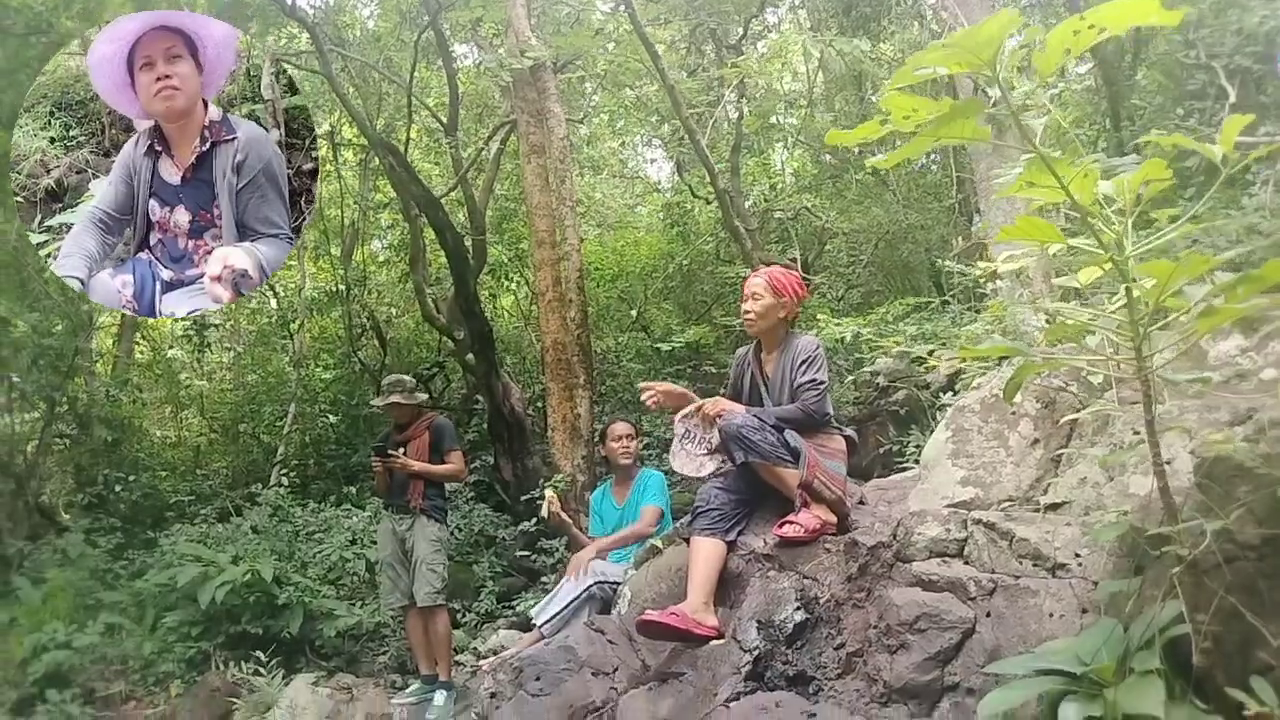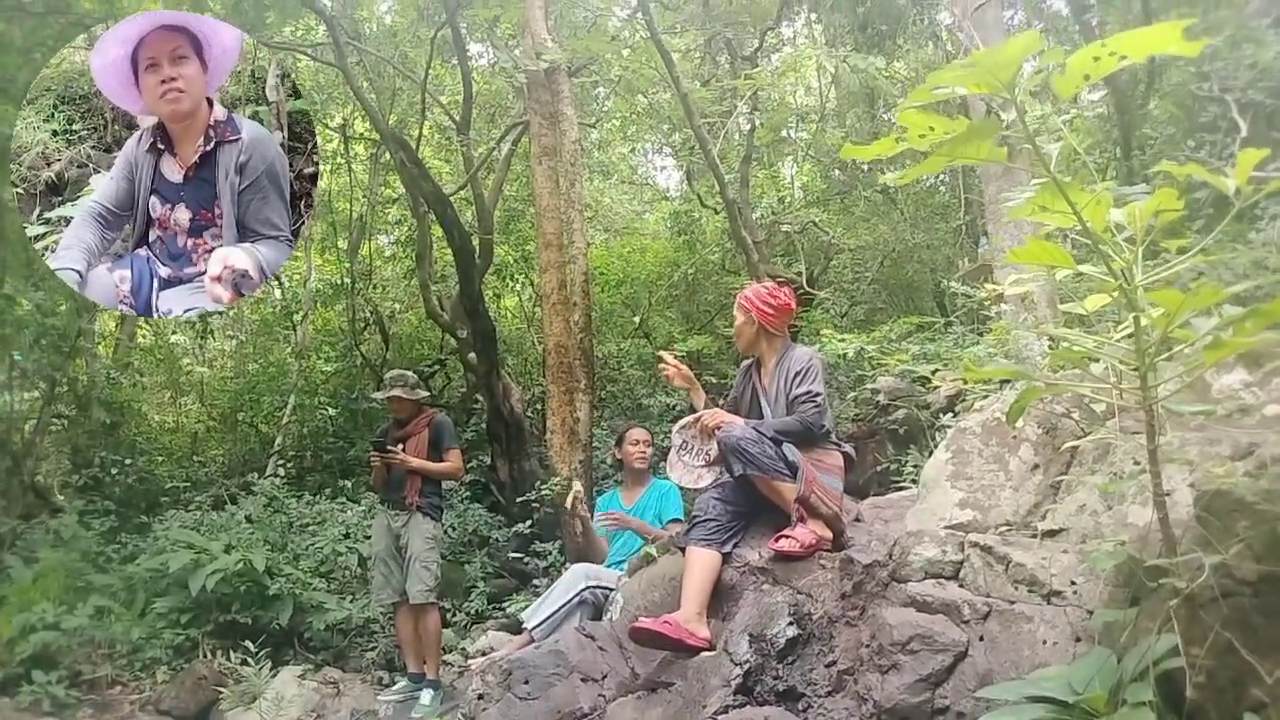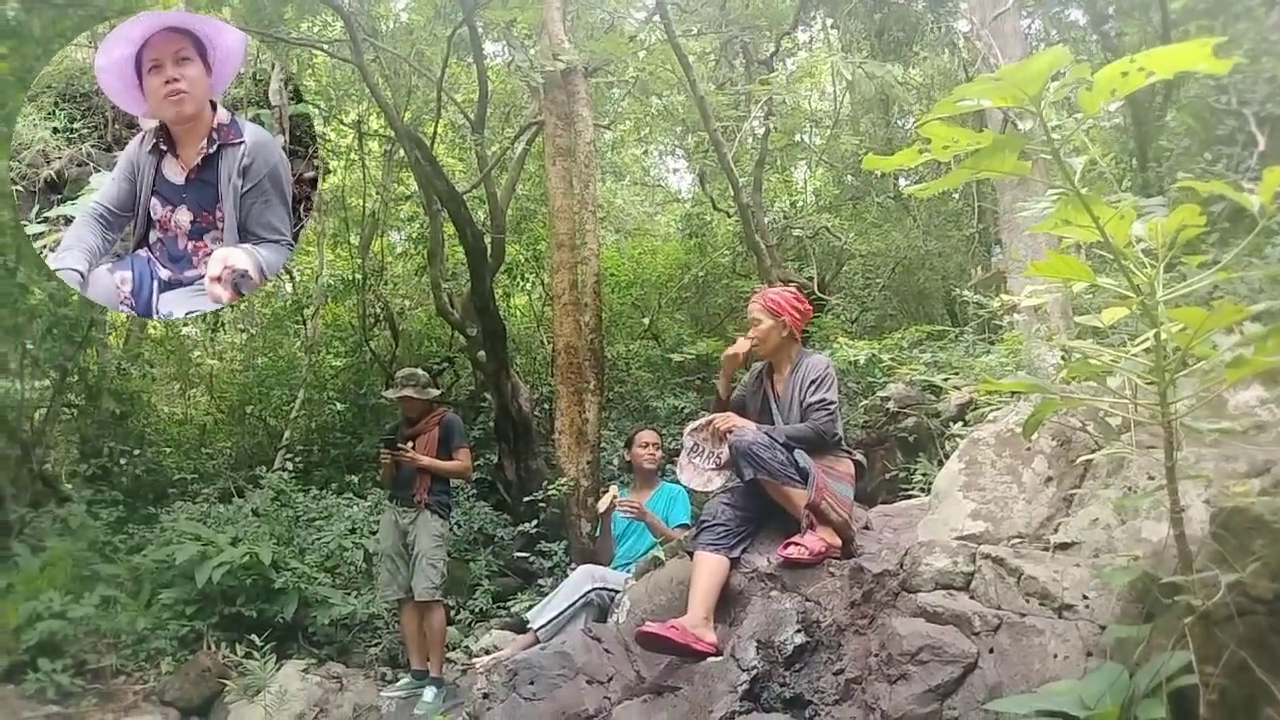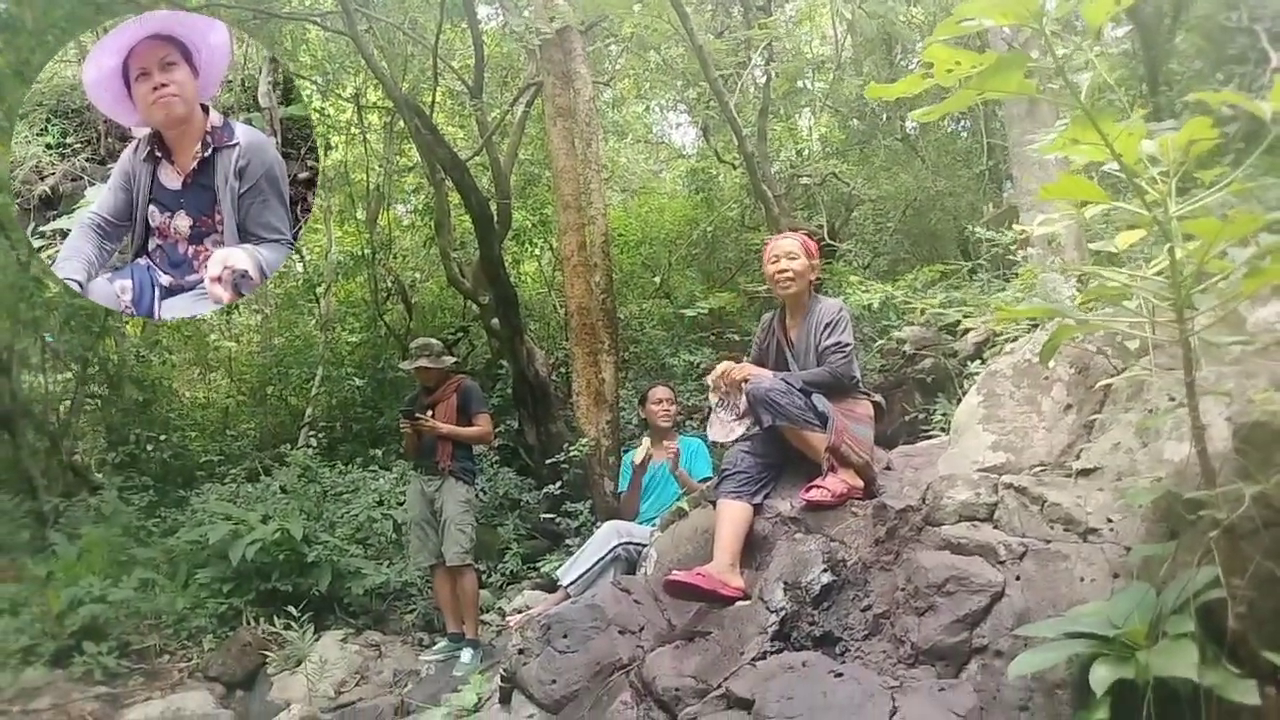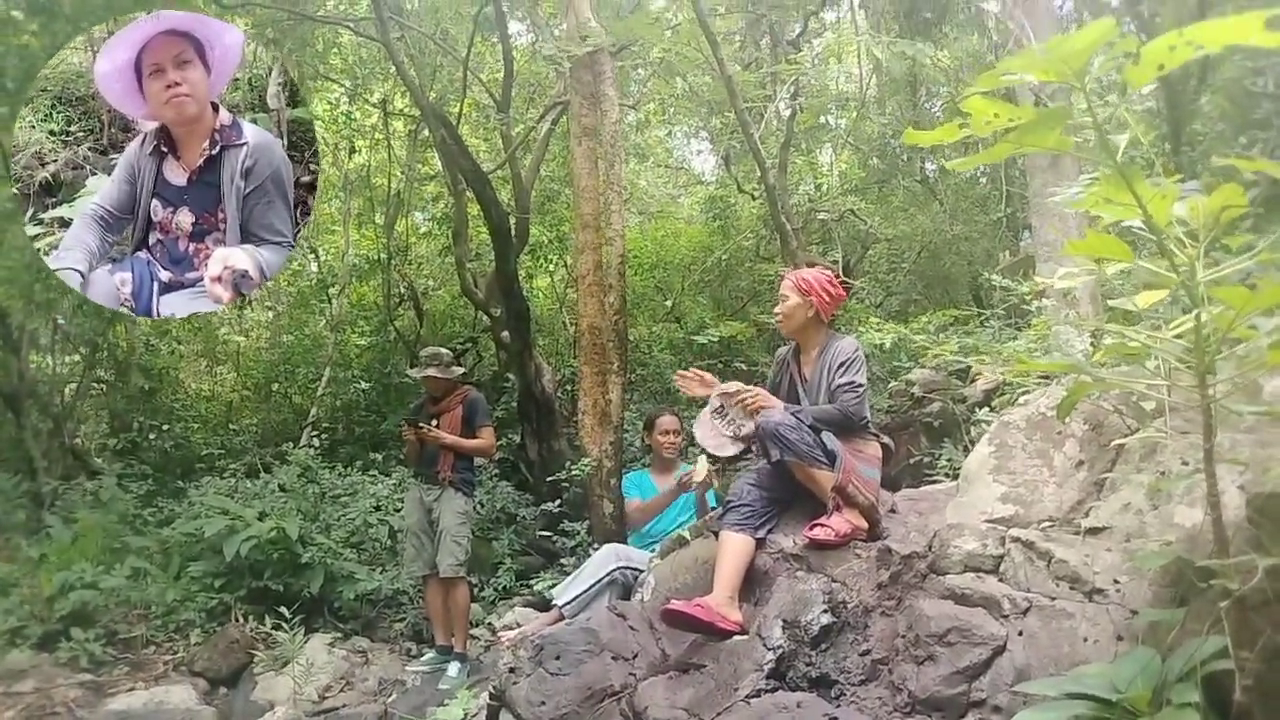
dt=1s
person 1, frame 1
left shoulder: (806, 348)
right shoulder: (744, 358)
left elbow: (812, 410)
right elbow: (724, 414)
left wrist: (743, 412)
right wrist: (685, 399)
left hip: (815, 455)
right hip: (767, 464)
left knee: (739, 427)
right knee: (714, 496)
left ankle: (817, 507)
right ankle: (699, 610)
person 1, frame 2
left shoulder: (803, 360)
right shoulder: (748, 372)
left elbow: (810, 423)
right elbow: (722, 423)
left wrist: (742, 424)
right wrist: (693, 388)
left hip: (812, 468)
right hip: (765, 478)
left knee: (736, 438)
right knee: (711, 506)
left ankle: (813, 522)
right ankle: (691, 619)
person 1, frame 3
left shoulder: (817, 367)
right shoulder: (758, 375)
left elbow: (823, 430)
right elbow: (725, 418)
left wrist: (755, 429)
right wrist: (726, 375)
left hip: (822, 475)
right hip: (772, 482)
left knee: (747, 442)
right knee: (719, 511)
left ankle: (823, 529)
right ankle: (698, 624)
person 1, frame 4
left shoulder: (831, 311)
right shoulder: (769, 324)
left elbow: (839, 373)
right elbow: (754, 374)
left wrist: (769, 377)
right wrist: (732, 372)
left hip: (840, 417)
right hip: (792, 427)
left knee: (765, 390)
right knee: (740, 460)
left ankle: (844, 472)
right ankle: (725, 570)
person 1, frame 5
left shoulder: (845, 350)
right shoulder: (784, 358)
left elbow: (849, 413)
right elbow: (764, 411)
left wrist: (782, 408)
left hip: (849, 457)
right hip: (800, 464)
left knee: (775, 424)
right knee: (746, 491)
left ankle: (848, 511)
right ankle: (724, 602)
person 2, frame 1
left shoulder: (438, 426)
right shoulder: (386, 438)
left elbow: (459, 470)
left wrist: (413, 466)
right wrist: (380, 474)
left hip: (425, 518)
right hip: (391, 520)
left knee: (431, 600)
right knee: (407, 602)
left ankle: (445, 684)
right ankle: (426, 678)
person 2, frame 2
left shoulder: (438, 423)
right shoulder: (385, 432)
left elbow: (456, 469)
left wrist: (411, 462)
right wrist: (378, 468)
left hip: (421, 515)
right hip: (386, 515)
left knee: (423, 597)
right knee: (398, 599)
left ankle: (433, 683)
right ankle: (414, 677)
person 2, frame 3
left shoulder: (448, 422)
right shoulder: (395, 429)
left elbow: (465, 468)
left wrist: (422, 460)
right wrist: (387, 466)
left hip: (428, 513)
right hip: (394, 512)
left knee: (428, 594)
right knee: (403, 595)
left ankle: (436, 680)
right ankle: (417, 673)
person 2, frame 4
left shoulder: (465, 389)
right shoulder: (413, 401)
left elbow: (486, 433)
left wrist: (442, 428)
right wrist: (409, 436)
left hip: (454, 479)
right hip: (421, 481)
left knee: (459, 560)
right knee: (434, 561)
left ankle: (472, 642)
right ankle: (454, 636)
person 2, frame 5
left shoulder: (471, 401)
right shoulder: (419, 407)
left elbow: (488, 446)
left wrist: (444, 439)
right wrist: (411, 442)
left hip: (453, 490)
right hip: (419, 490)
left knee: (452, 571)
right knee: (428, 572)
left ankle: (460, 655)
right ankle: (442, 648)
person 3, frame 1
left shoulder: (248, 144)
right shoulder: (138, 150)
left elbow: (277, 242)
right elbow: (99, 223)
left wrist: (247, 261)
right wrist: (65, 282)
left hip: (212, 290)
right hip: (148, 278)
person 3, frame 2
left shoulder: (252, 145)
right shoulder: (140, 147)
left elbow: (277, 243)
right elbow: (98, 218)
left wrist: (248, 260)
right wrist: (62, 275)
left hip: (211, 287)
right hip: (145, 275)
person 3, frame 3
left shoulder: (254, 148)
right shoulder: (143, 148)
left elbow: (278, 247)
right elbow: (100, 218)
left wrist: (248, 262)
right wrist: (63, 275)
left hip: (212, 290)
right hip: (146, 276)
person 3, frame 4
left shoulder: (249, 150)
right shoulder: (138, 157)
left elbow: (278, 248)
right elbow: (97, 228)
left wrist: (247, 262)
right wrist: (64, 284)
left hip: (213, 294)
right hip: (147, 283)
person 3, frame 5
left shoulder: (257, 151)
right shoulder: (143, 151)
left elbow: (279, 250)
right elbow: (100, 220)
left wrist: (249, 264)
right wrist: (64, 275)
left hip: (212, 292)
right hip: (146, 278)
person 4, frame 1
left shoulder: (652, 480)
right shoulder: (599, 497)
left elbow: (646, 527)
right elbow: (600, 553)
left wrist: (598, 546)
right wrist: (570, 529)
right hip: (612, 577)
left knee: (587, 574)
left ankle: (527, 644)
person 4, frame 2
left shoulder: (666, 490)
right shoulder: (606, 500)
right elbow: (601, 558)
left wrist: (633, 524)
right wrist: (585, 522)
right hip: (607, 583)
left knee: (582, 573)
right knee: (582, 599)
left ankle: (517, 646)
person 4, frame 3
left shoulder: (674, 494)
right shoulder: (618, 499)
right elbow: (604, 560)
left wrist: (648, 518)
right wrist: (606, 521)
right hip: (612, 585)
left knee: (588, 575)
right knee: (587, 598)
left ankle: (522, 645)
person 4, frame 4
left shoulder: (694, 447)
right shoulder: (632, 458)
right elbow: (627, 515)
left wrist: (678, 470)
right wrist: (637, 475)
right hip: (636, 541)
left knee: (614, 530)
right knee: (615, 555)
left ankle: (555, 601)
person 4, frame 5
left shoulder: (694, 474)
right shoulder: (634, 479)
right elbow: (635, 518)
left wrist: (702, 496)
right wrist: (676, 490)
right hip: (633, 565)
left knee: (613, 553)
right knee: (613, 575)
left ankle: (547, 621)
